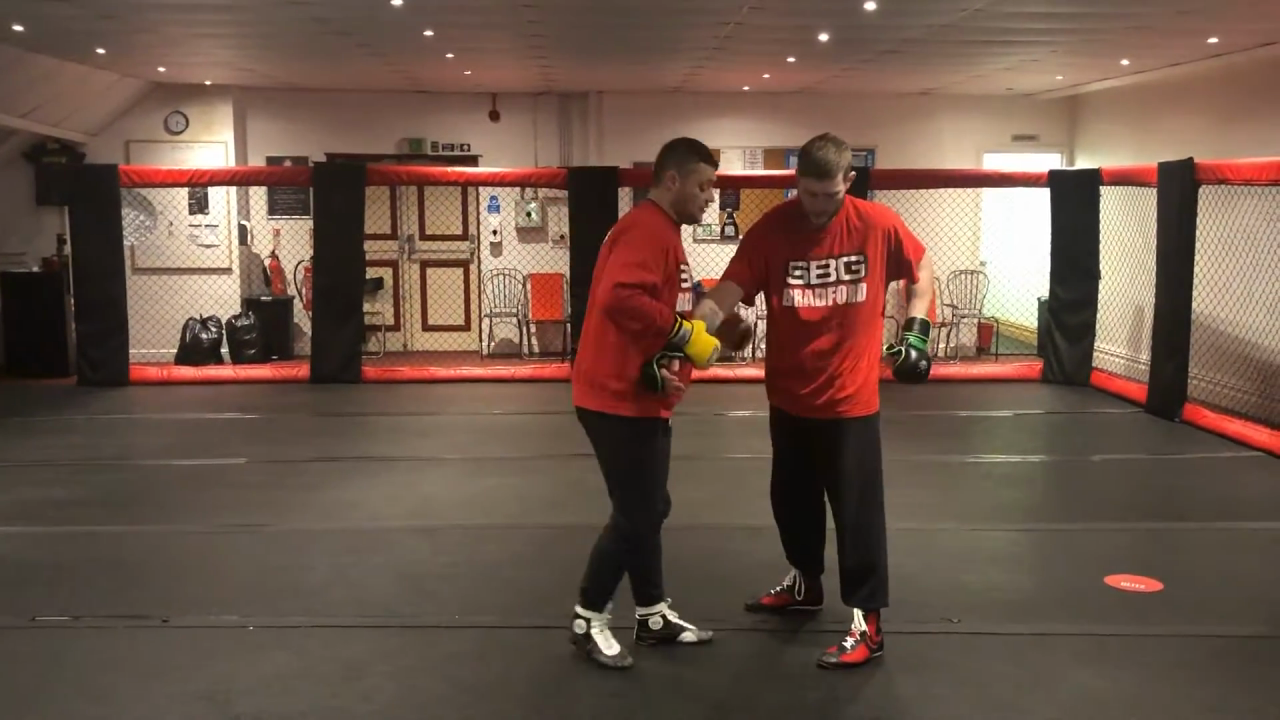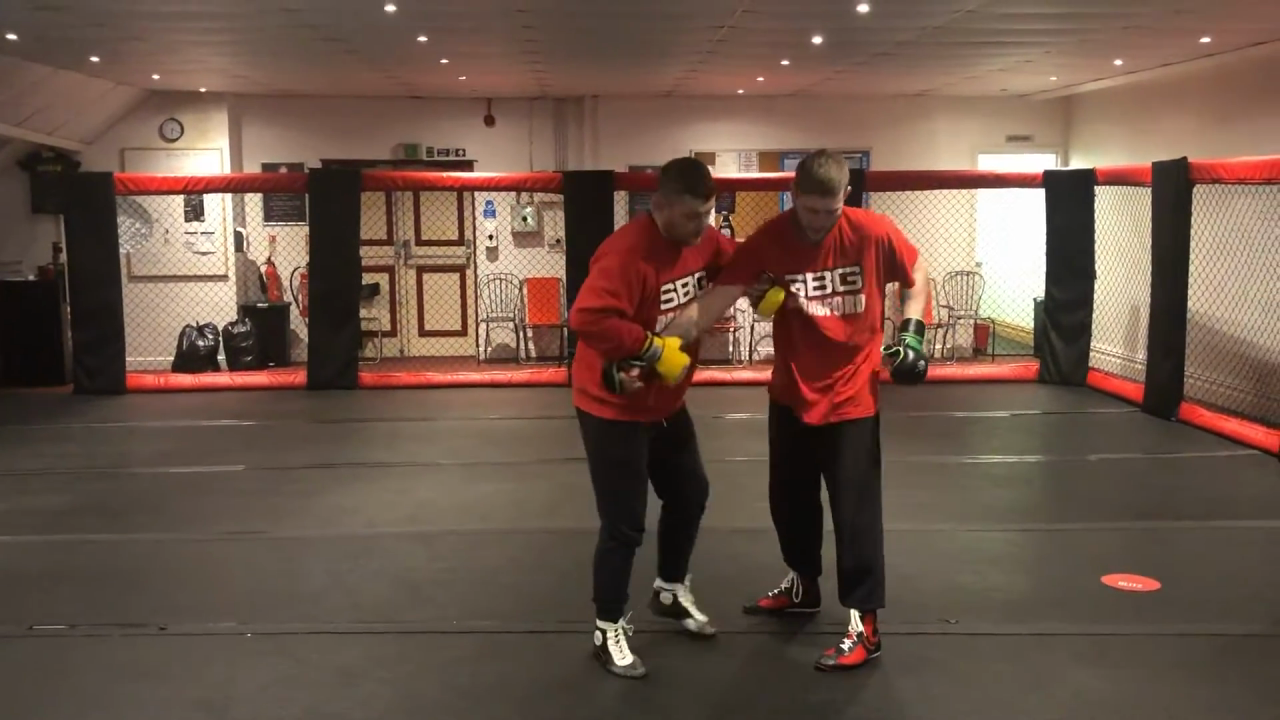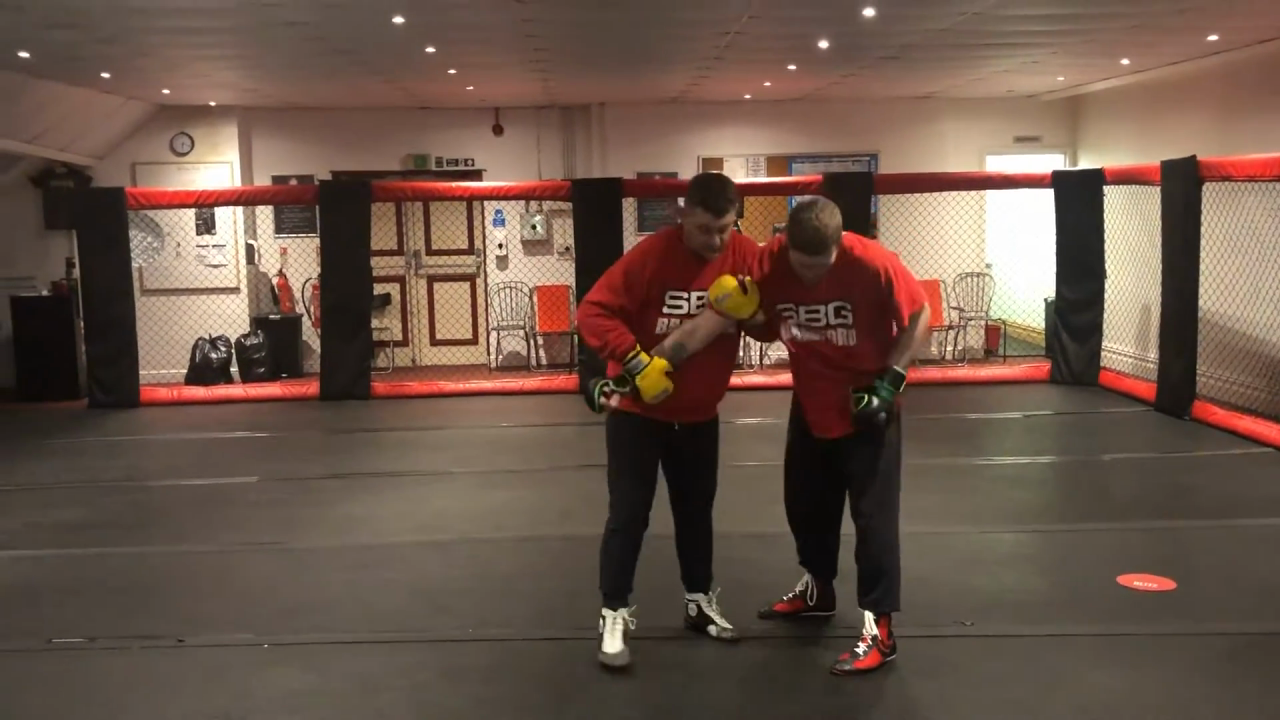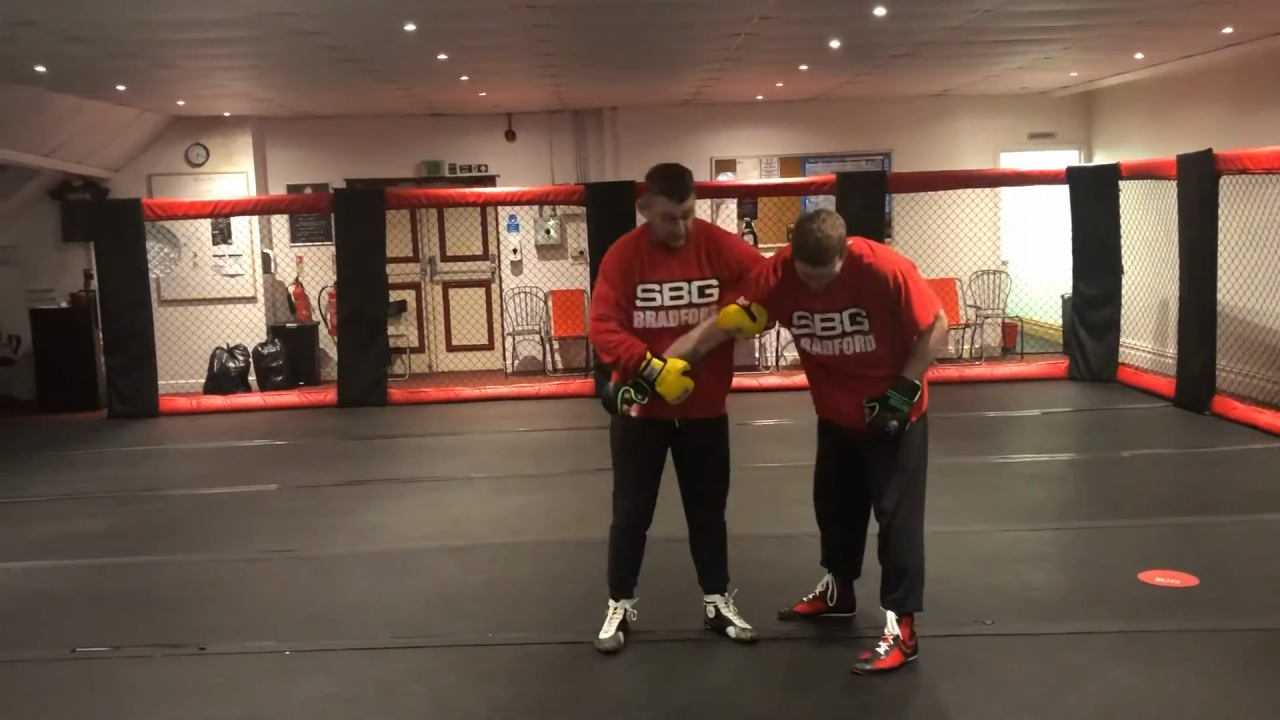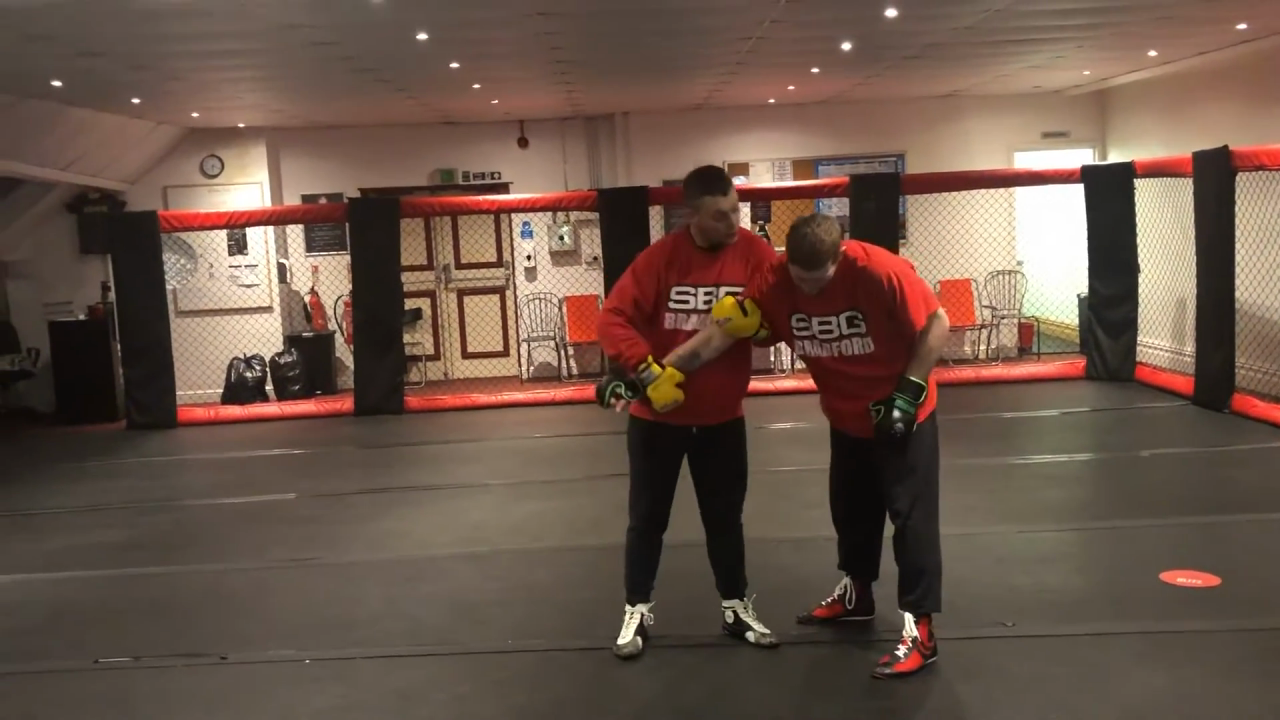
dt=0.4s
person 1, frame 1
left shoulder: (660, 230)
right shoulder: (647, 230)
right elbow: (621, 299)
left wrist: (714, 323)
right wrist: (687, 334)
left hip: (642, 398)
right hip: (619, 400)
left knee: (650, 509)
right knee: (635, 515)
left ankle: (652, 615)
right ankle: (588, 617)
person 1, frame 2
left shoulder: (701, 240)
right shoulder: (627, 251)
right elbow: (588, 317)
right wrist: (655, 351)
left hip: (665, 403)
right hip: (613, 407)
left knee: (690, 494)
right knee: (624, 524)
left ankle: (671, 590)
right ankle: (609, 630)
person 1, frame 3
left shoulder: (745, 254)
right shoulder: (651, 256)
right elbow: (594, 312)
right wrist: (639, 364)
left hip: (698, 414)
right hip: (638, 408)
left knee: (696, 512)
right knee: (628, 515)
left ankle: (699, 602)
right ankle: (614, 616)
person 1, frame 4
left shoulder: (719, 245)
right shoulder: (623, 255)
right elbow: (602, 328)
right wrist: (653, 370)
left hip: (705, 411)
right hip: (642, 410)
left knee: (708, 513)
right knee: (630, 516)
left ankle: (718, 603)
right ankle: (620, 606)
person 1, frame 5
left shoulder: (754, 253)
right shoulder: (659, 259)
right elbow: (613, 320)
right wrist: (649, 374)
left hip: (723, 417)
right hip: (657, 415)
left knee: (725, 518)
right knee: (647, 518)
left ankle: (736, 608)
right ankle: (637, 611)
person 2, frame 1
left shoulder: (879, 224)
right shoulder: (770, 230)
left elbow: (920, 271)
right elbow: (723, 297)
left wrist: (916, 330)
left hip: (851, 399)
right hip: (788, 397)
left knee: (856, 507)
right knee: (791, 498)
left ankle: (867, 623)
right ankle: (804, 581)
person 2, frame 2
left shoulder: (874, 232)
right shoulder: (768, 242)
left elbow: (916, 273)
right elbow: (713, 301)
left wrist: (911, 332)
left hip: (852, 399)
right hip: (790, 398)
left knee: (855, 510)
right knee: (789, 500)
left ankle: (864, 624)
right ankle: (802, 584)
person 2, frame 3
left shoulder: (874, 264)
right shoulder: (767, 265)
left elbow: (919, 318)
right elbow: (712, 320)
left wrist: (890, 381)
left hip: (867, 407)
right hip: (810, 406)
left knee: (873, 513)
right knee: (804, 502)
left ankle: (879, 628)
right ankle: (817, 588)
person 2, frame 4
left shoulder: (886, 269)
right shoulder: (776, 274)
left elbow: (935, 327)
right elbow: (721, 325)
left wrist: (901, 393)
left hip: (893, 409)
right hip: (835, 412)
left knee: (897, 512)
right knee: (833, 504)
left ankle: (900, 627)
right ankle: (837, 589)
person 2, frame 5
left shoulder: (881, 271)
right shoulder: (775, 281)
left elbow: (936, 324)
right elbow: (721, 332)
left wrist: (908, 393)
left hip: (903, 412)
right hip: (846, 416)
left knee: (911, 513)
right knee: (849, 508)
left ankle: (919, 630)
right ankle: (856, 593)
